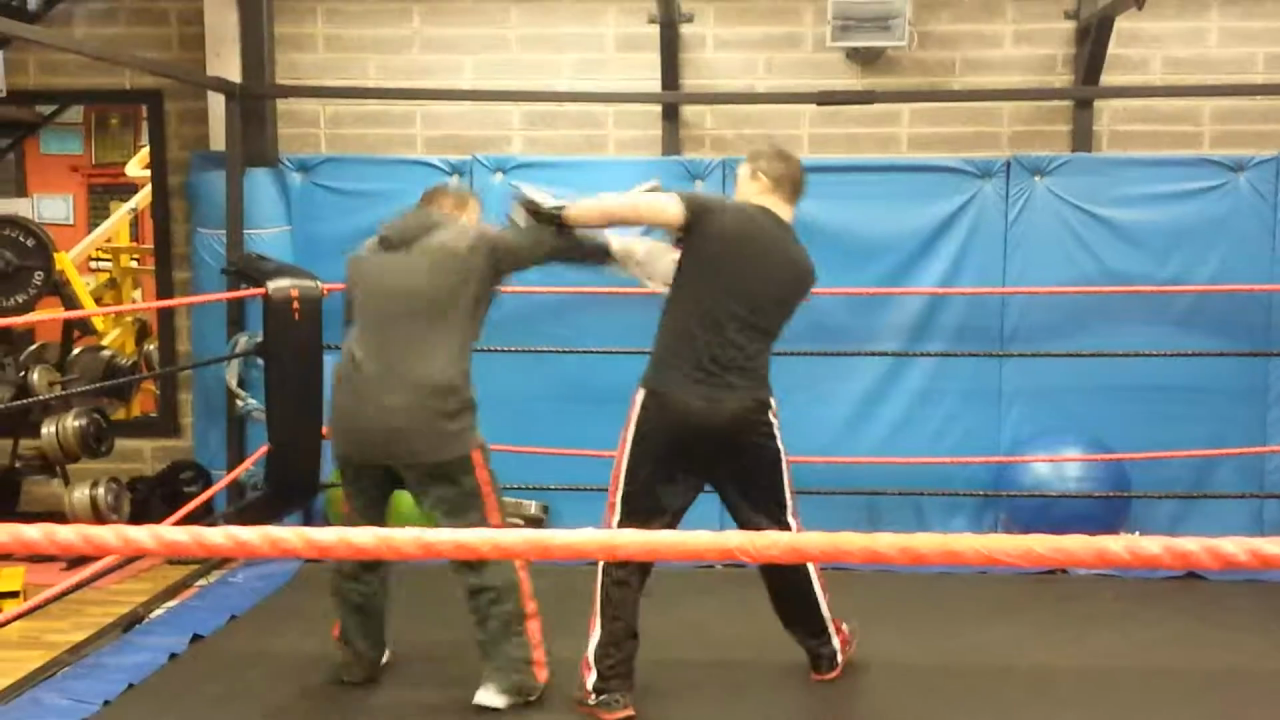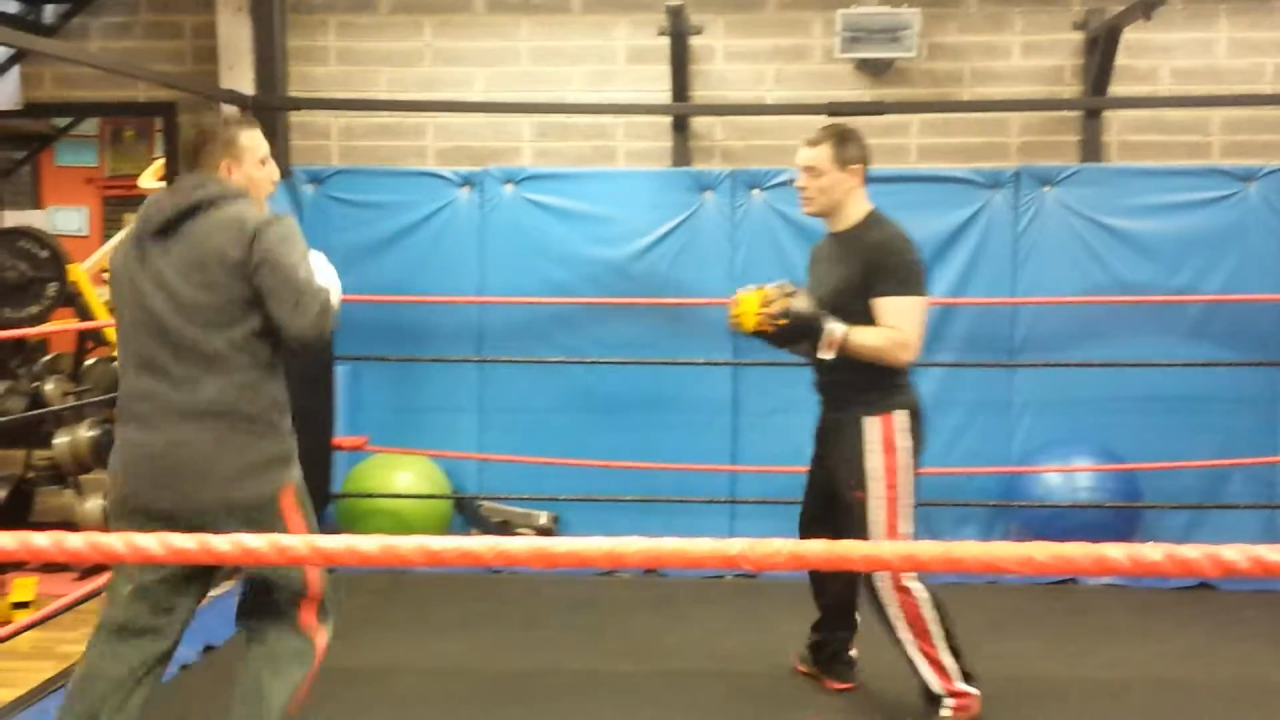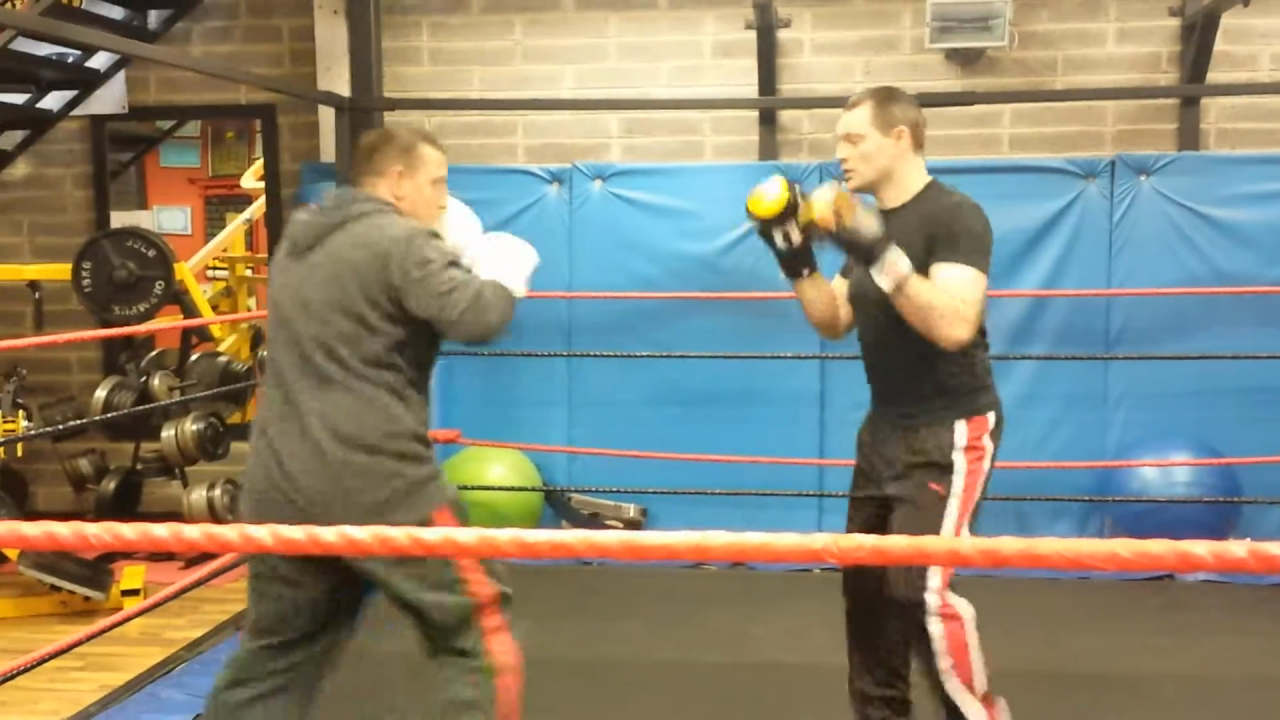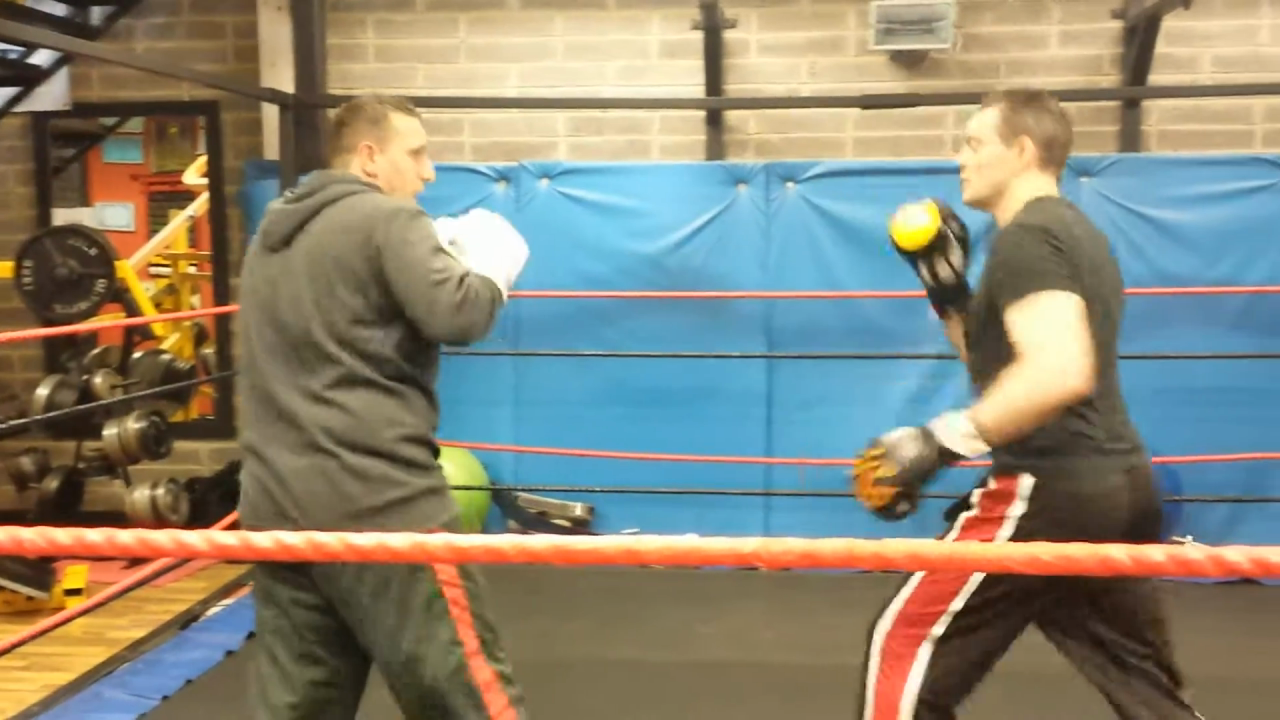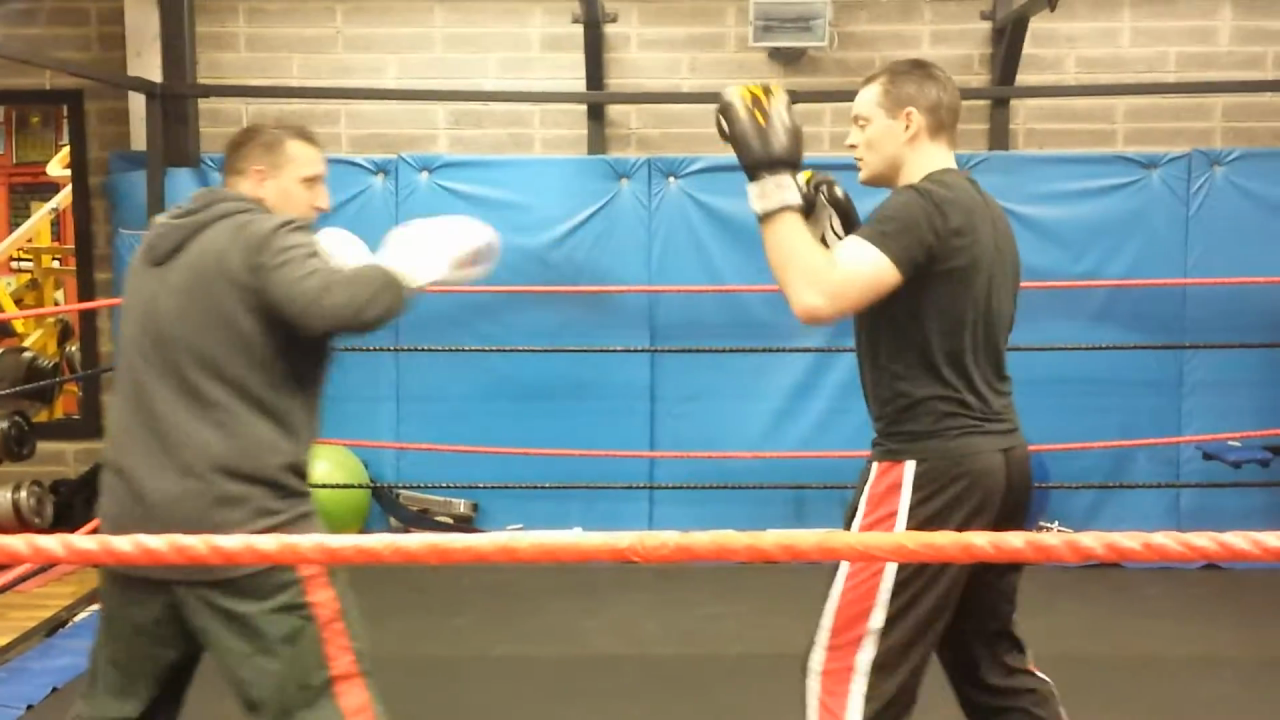
dt=0.7s
person 1, frame 1
left shoulder: (721, 215)
right shoulder: (800, 264)
left elbow: (626, 206)
left wrist: (560, 213)
left hip: (669, 401)
right hip: (745, 411)
right knee: (776, 532)
right ankle: (825, 648)
person 1, frame 2
left shoulder: (887, 246)
right shoulder: (828, 246)
left elbow: (902, 346)
left wrist: (821, 331)
right wrist: (786, 323)
left hip: (878, 422)
right hip: (843, 417)
left knee: (888, 564)
right knee: (821, 535)
right ankle: (831, 656)
person 1, frame 3
left shoulder: (955, 217)
right shoulder: (875, 220)
left elbow: (954, 326)
right elbow: (834, 321)
left wrist: (882, 256)
right wrist: (795, 257)
left hip: (953, 428)
right hip: (888, 428)
left knee: (925, 588)
right knee: (867, 587)
person 1, frame 4
left shoulder: (1029, 238)
right shoulder: (1074, 235)
left elbow: (1058, 376)
left wrist: (939, 441)
right wrist: (947, 290)
left hip: (1049, 489)
right hip: (1121, 483)
left knee: (907, 646)
person 1, frame 5
left shoulder: (921, 204)
right shoulder: (977, 208)
left elbow: (814, 297)
left wrist: (770, 179)
right wrist: (846, 235)
left hip: (933, 467)
right hip: (994, 460)
right knee: (993, 663)
person 2, frame 1
left shoulder: (366, 256)
right shoulder: (474, 247)
right elbow: (553, 240)
left hip: (356, 422)
right hip: (432, 427)
left ankle: (359, 656)
right ankle: (513, 675)
person 2, frame 2
left shoulder: (132, 246)
right shoulder: (256, 226)
right elbow: (305, 322)
right wrist: (324, 288)
left hip: (147, 463)
right hip: (242, 462)
left knee: (128, 635)
right knee: (292, 615)
person 2, frame 3
left shoulder: (298, 243)
right shoulder: (400, 244)
right elbow: (474, 317)
left wrist: (446, 256)
right wrist: (507, 270)
left hip: (283, 487)
right hip: (377, 487)
left knee: (272, 661)
right knee: (478, 634)
person 2, frame 4
left shoulder: (270, 237)
right shoulder: (387, 222)
right elbow: (459, 316)
left wrist: (433, 259)
right wrist: (495, 259)
left hip: (278, 500)
right hip: (378, 499)
person 2, frame 5
left shoulder: (161, 246)
right shoulder: (272, 240)
right elbow: (342, 305)
right wrist: (411, 259)
left hip: (135, 517)
right hip: (242, 522)
